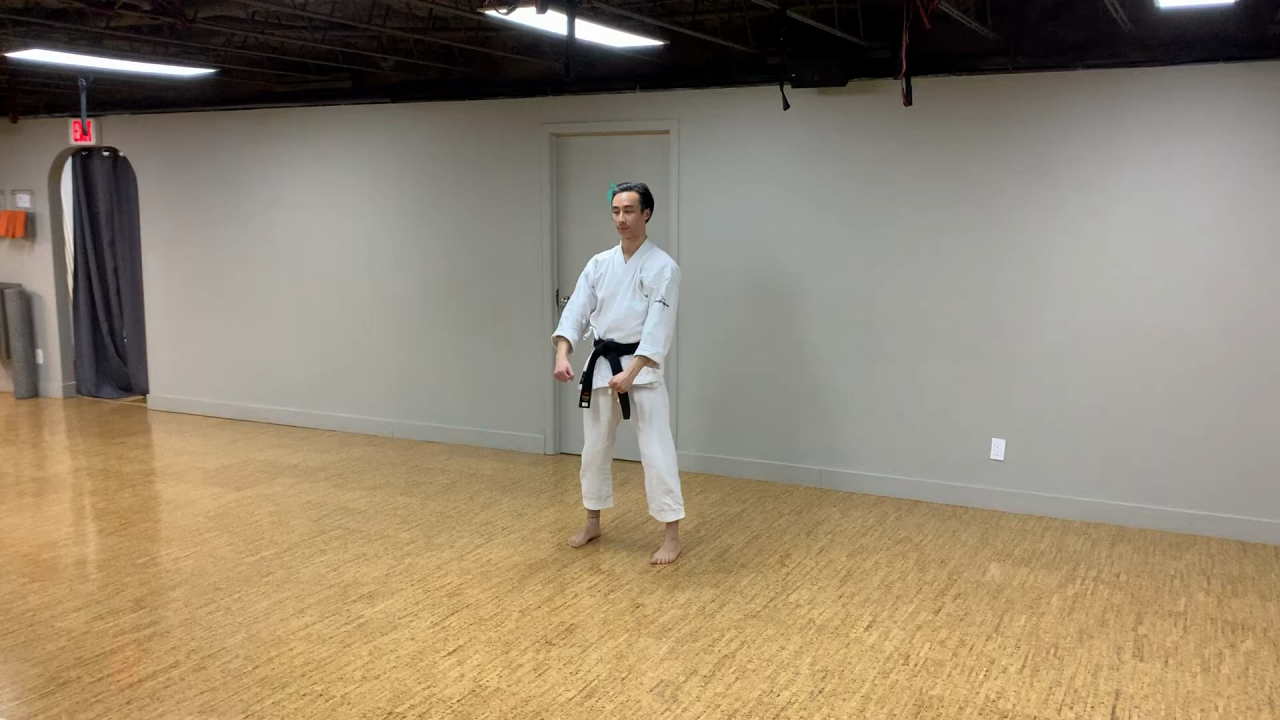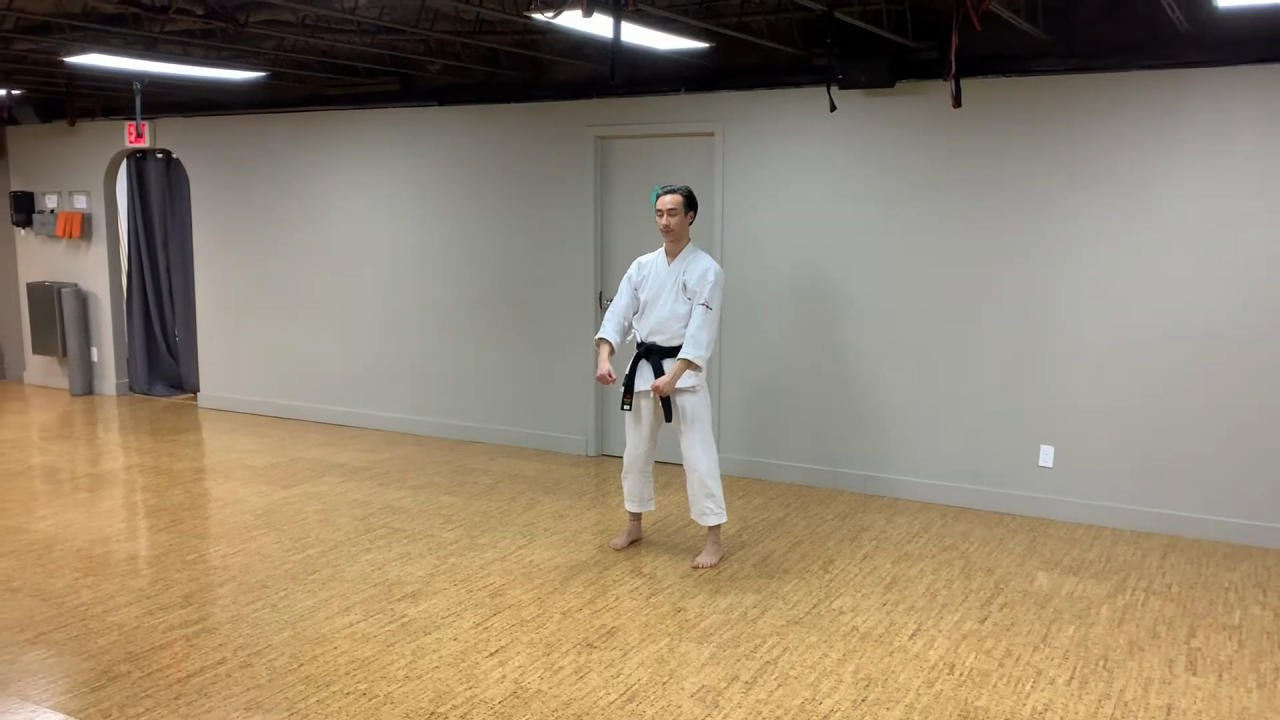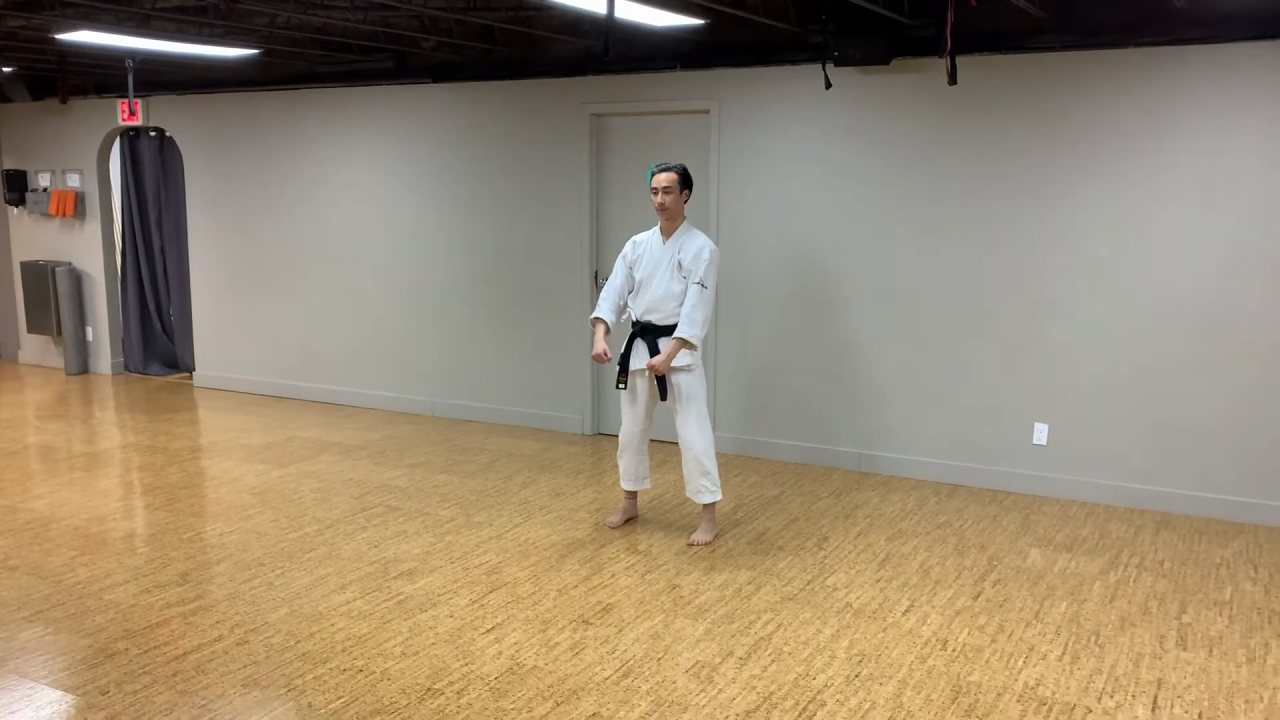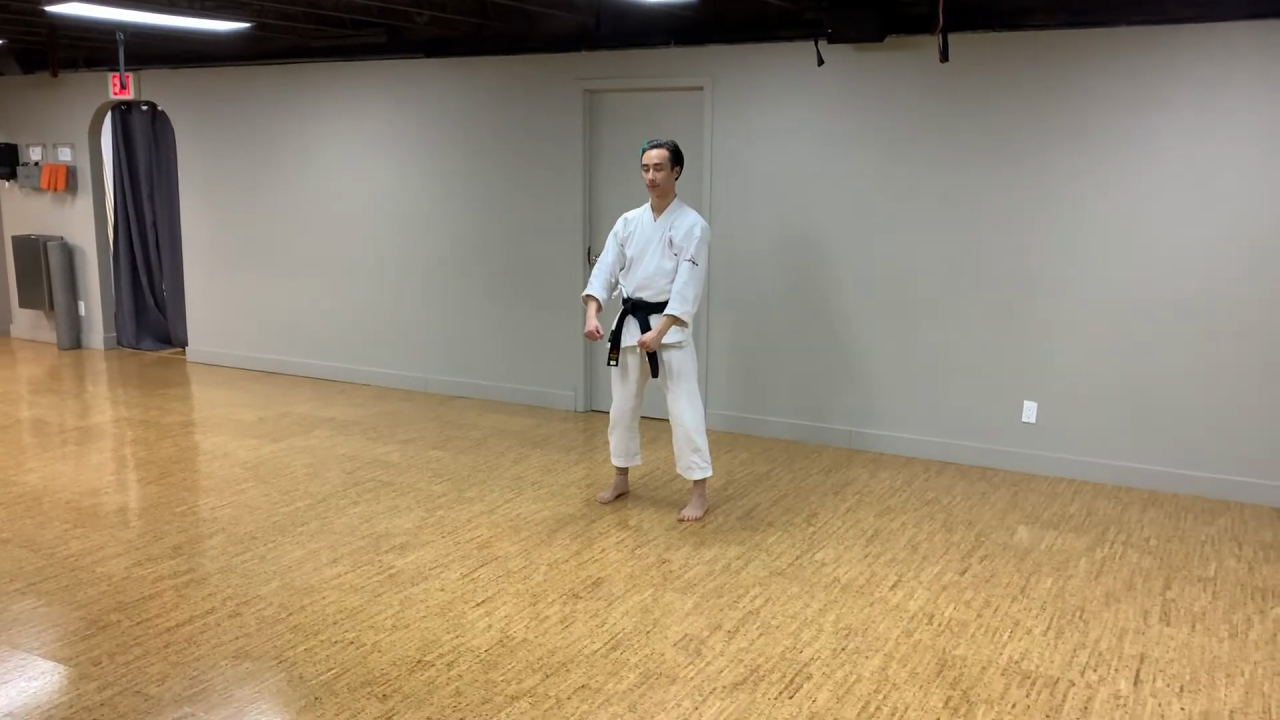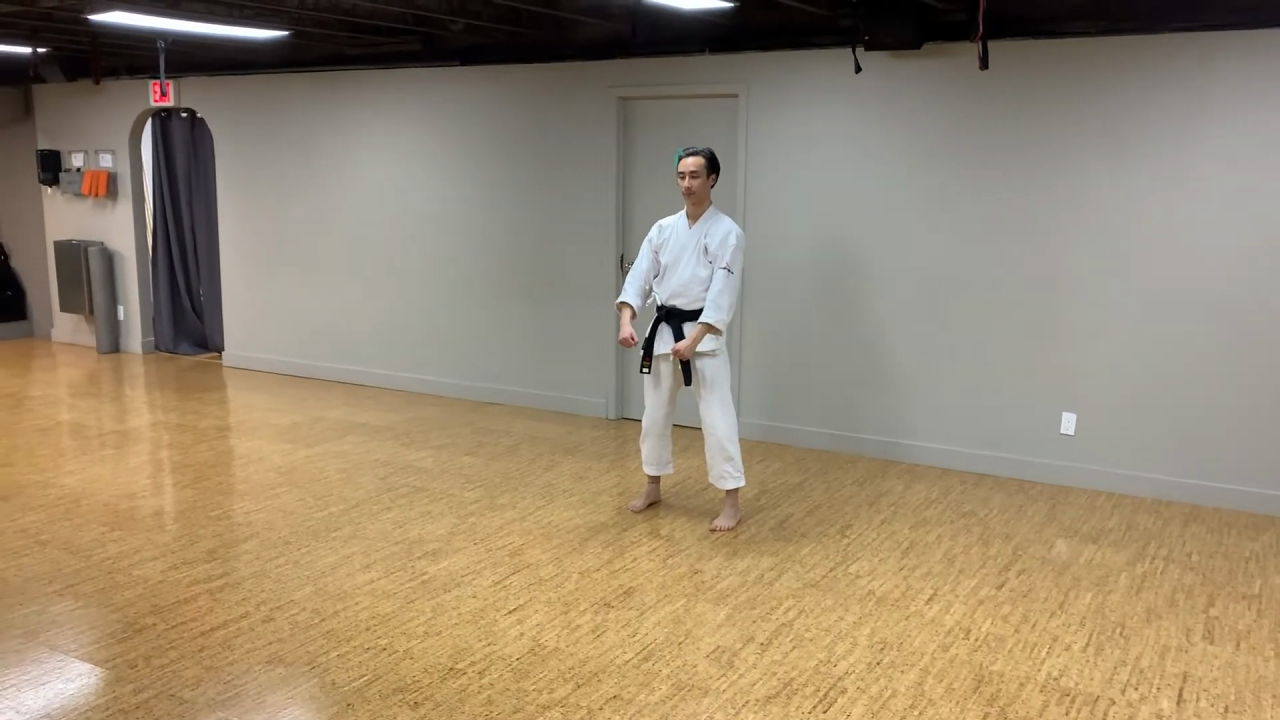
dt=1s
person 1, frame 1
left shoulder: (662, 267)
right shoulder: (599, 264)
left elbow: (658, 328)
right elbow: (576, 311)
left wrist: (630, 373)
right wrist: (562, 356)
left hip: (641, 368)
right hip: (600, 365)
left knee: (656, 451)
right knee: (595, 447)
left ankle: (671, 535)
right ankle: (592, 523)
person 1, frame 2
left shoulder: (706, 269)
right shoulder: (642, 266)
left elbow: (702, 331)
right elbow: (619, 314)
left wrist: (673, 376)
right wrist: (604, 358)
left hip: (684, 370)
right hip: (642, 367)
left knee: (698, 454)
right knee: (637, 450)
left ankle: (713, 539)
right ankle: (634, 525)
person 1, frame 3
left shoulder: (701, 248)
right shoulder: (637, 245)
left elbow: (697, 310)
right elbow: (614, 293)
left wrist: (668, 355)
right wrist: (600, 337)
left hip: (680, 349)
right hip: (638, 346)
left knee: (693, 432)
right knee: (632, 428)
left ankle: (709, 516)
right ankle: (630, 503)
person 1, frame 4
left shoulder: (692, 225)
right shoulder: (628, 222)
left elbow: (688, 286)
right elbow: (605, 270)
left wrist: (659, 332)
right wrist: (592, 315)
left hip: (670, 326)
right hip: (628, 323)
left knee: (684, 408)
right knee: (622, 405)
left ankle: (699, 491)
right ankle: (621, 479)
person 1, frame 5
left shoulder: (727, 232)
right shoulder: (663, 229)
left elbow: (722, 295)
right elbow: (639, 277)
left wrist: (693, 340)
right wrist: (626, 322)
left hip: (704, 334)
right hip: (661, 331)
left knee: (717, 417)
right knee: (654, 413)
left ankle: (731, 501)
right ankle: (653, 487)
